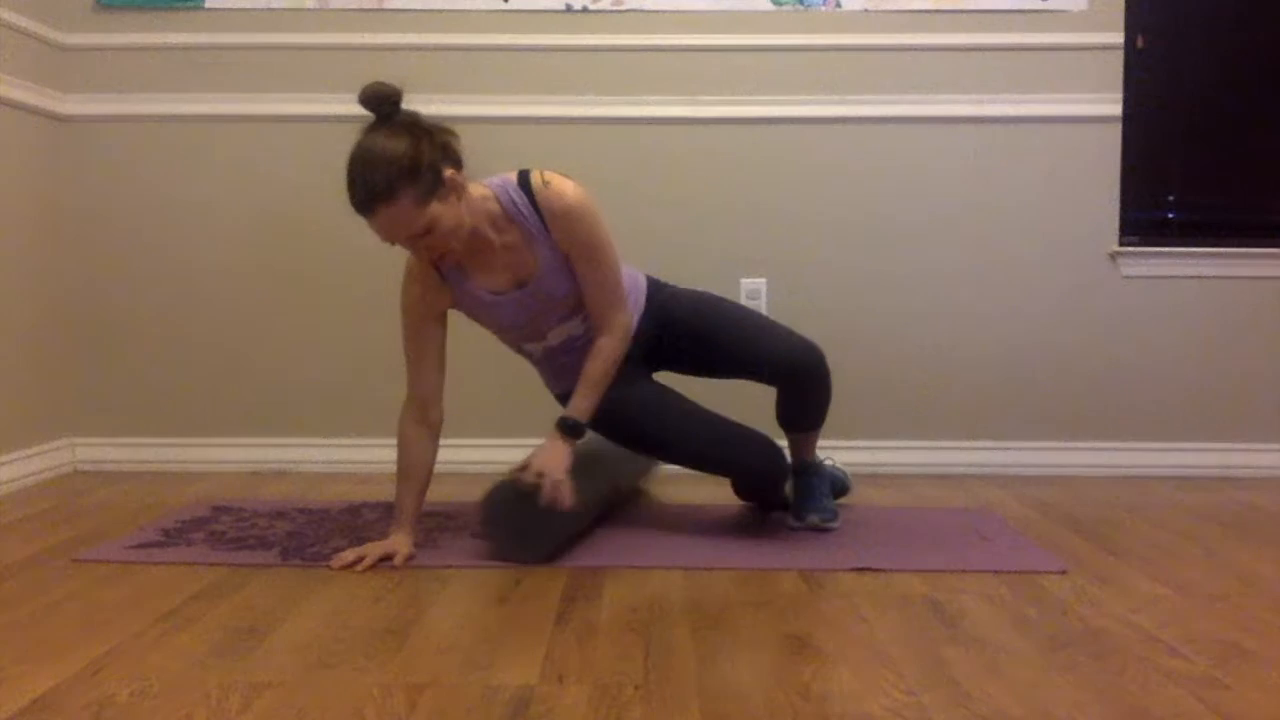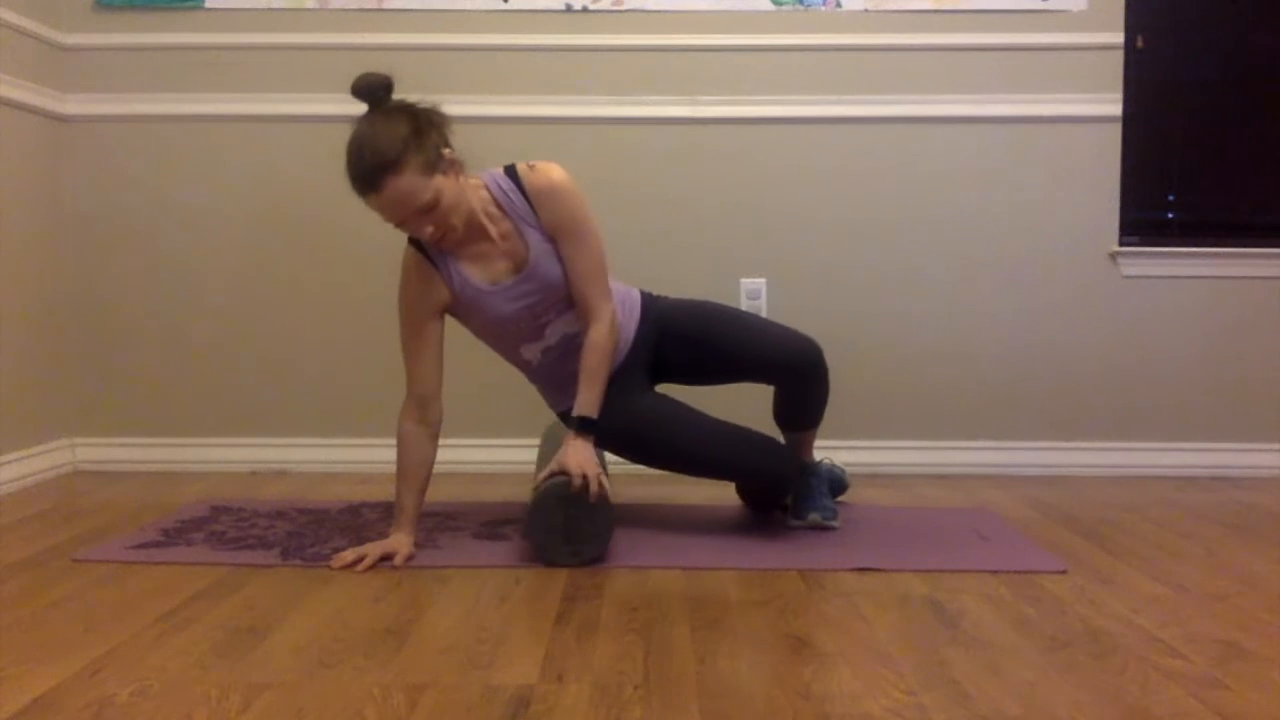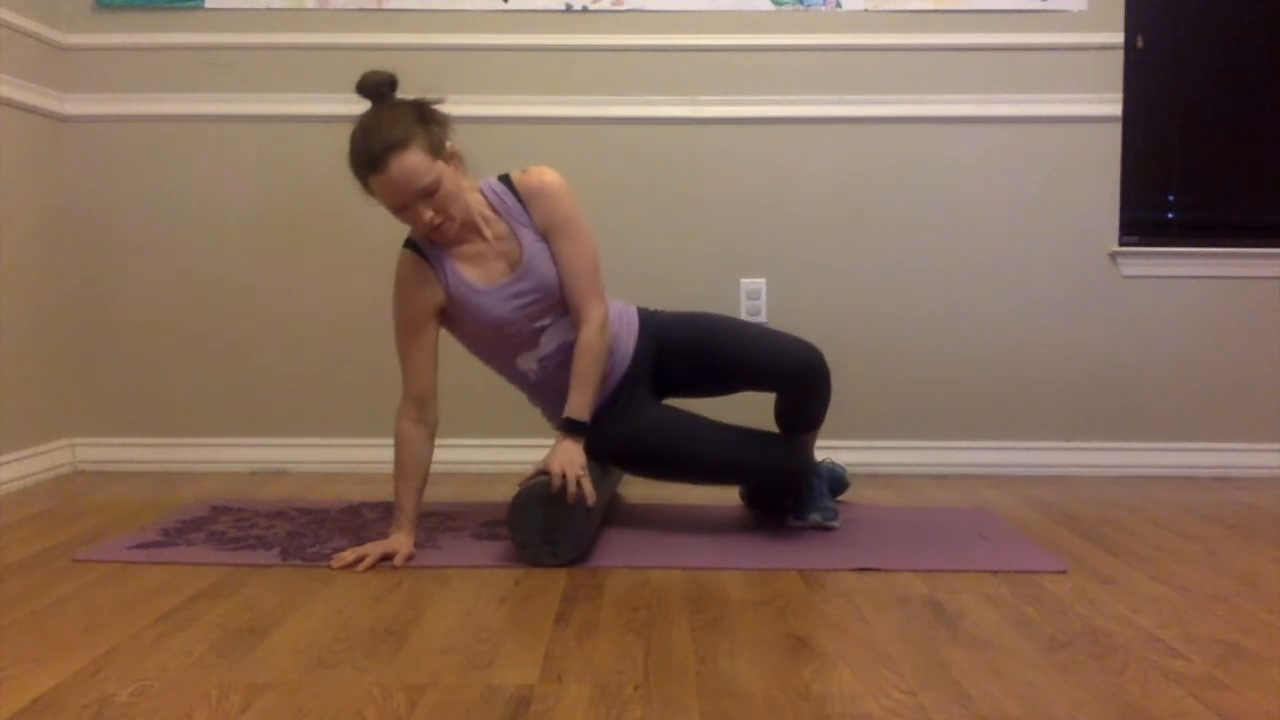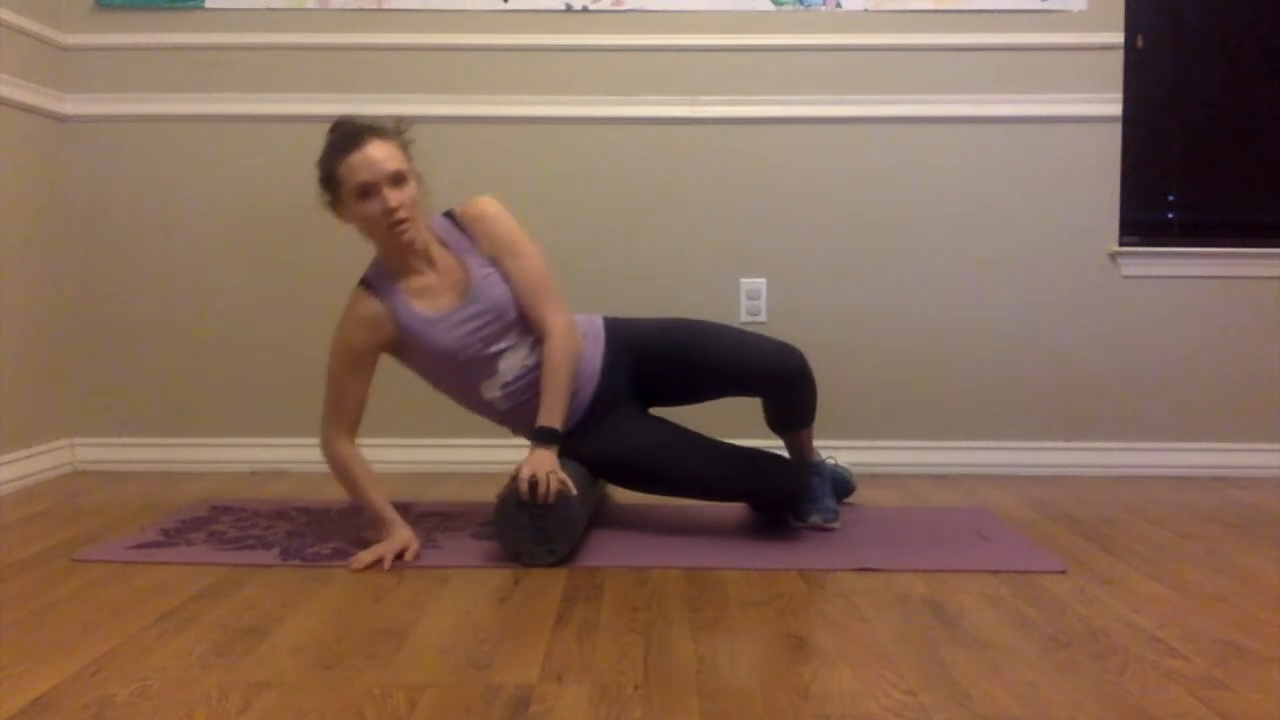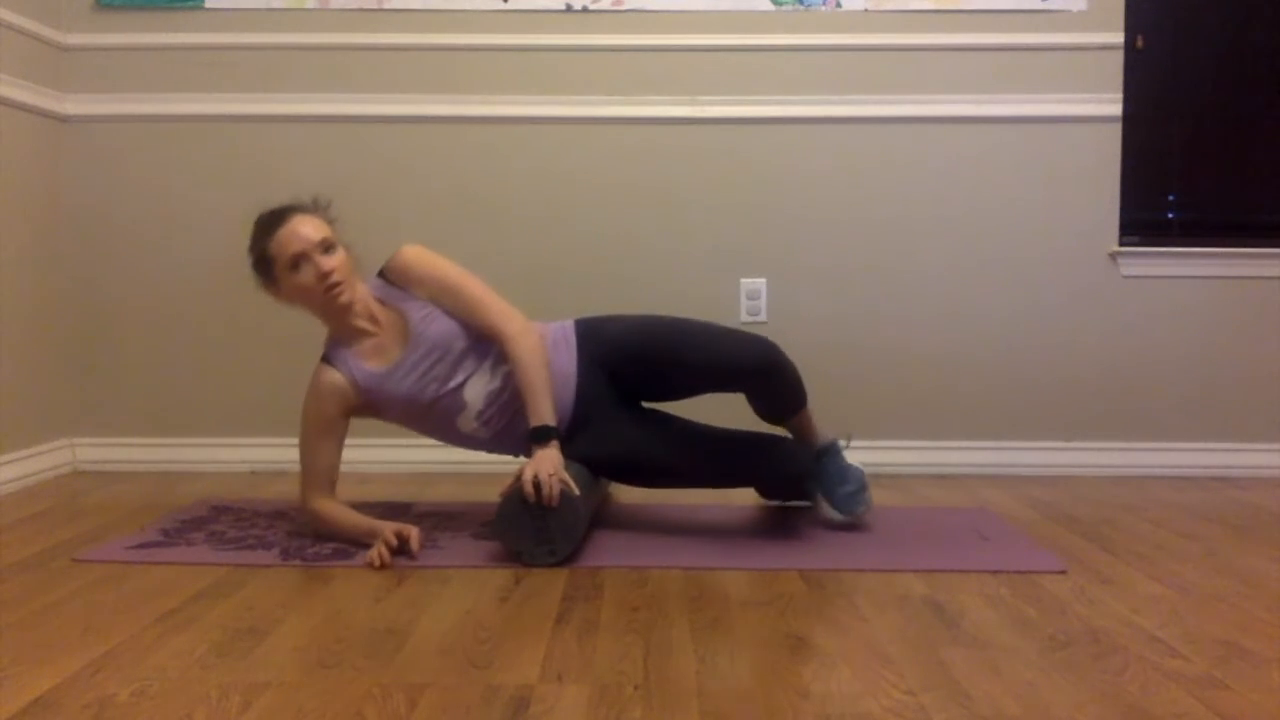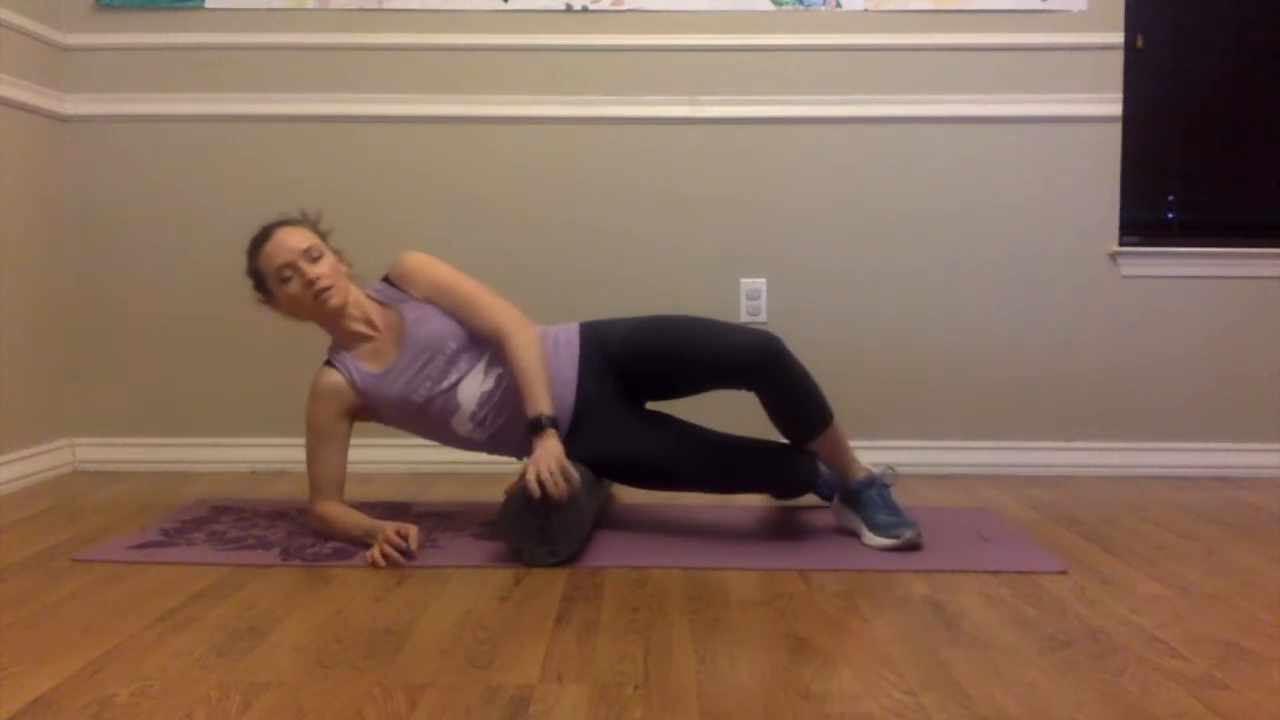
dt=0.5s
person 1, frame 1
left shoulder: (558, 203)
right shoulder: (428, 277)
left elbow: (615, 327)
right elbow: (422, 409)
left wrist: (562, 435)
right wrist: (403, 528)
left hip: (646, 314)
right hip: (583, 375)
left knee: (803, 365)
right knee: (760, 465)
left ankle: (808, 468)
right ankle: (780, 491)
person 1, frame 2
left shoulder: (544, 187)
right shoulder: (425, 271)
left elbow: (601, 315)
right elbow: (422, 408)
left wrist: (582, 435)
right wrist: (403, 528)
left hip: (640, 325)
right hip: (591, 389)
left knee: (801, 358)
right knee: (770, 466)
left ankle: (806, 467)
right ankle: (784, 484)
person 1, frame 3
left shoulder: (538, 191)
right shoulder: (420, 273)
left elbow: (593, 317)
right elbow: (418, 410)
left wrist: (570, 435)
right wrist: (403, 528)
left hip: (639, 340)
right hip: (605, 413)
left knee: (804, 365)
right knee: (781, 468)
left ankle: (804, 472)
right ankle: (789, 486)
person 1, frame 4
left shoulder: (477, 219)
right shoulder: (372, 315)
left elbow: (558, 328)
right elbow: (337, 437)
left wrist: (543, 441)
right wrist: (392, 523)
left hip: (610, 352)
right hip: (581, 428)
left knee: (783, 365)
right knee: (770, 482)
left ankle: (809, 464)
right ankle: (804, 486)
person 1, frame 5
left shoulder: (407, 268)
right shoulder: (336, 383)
left elbow: (517, 330)
right elbow: (315, 500)
left wrist: (539, 440)
right wrist: (375, 530)
left hip: (588, 355)
right hip: (577, 435)
left knee: (758, 360)
right knee: (773, 467)
left ankle: (819, 455)
right ankle: (810, 477)
person 1, frame 6
left shoulder: (408, 275)
right shoulder: (336, 388)
left elbow: (516, 330)
right elbow: (324, 504)
left wrist: (539, 430)
right wrist: (377, 531)
left hip: (593, 358)
right hip: (579, 435)
left knee: (758, 352)
right knee: (773, 471)
left ankle: (857, 482)
right ankle: (827, 480)
